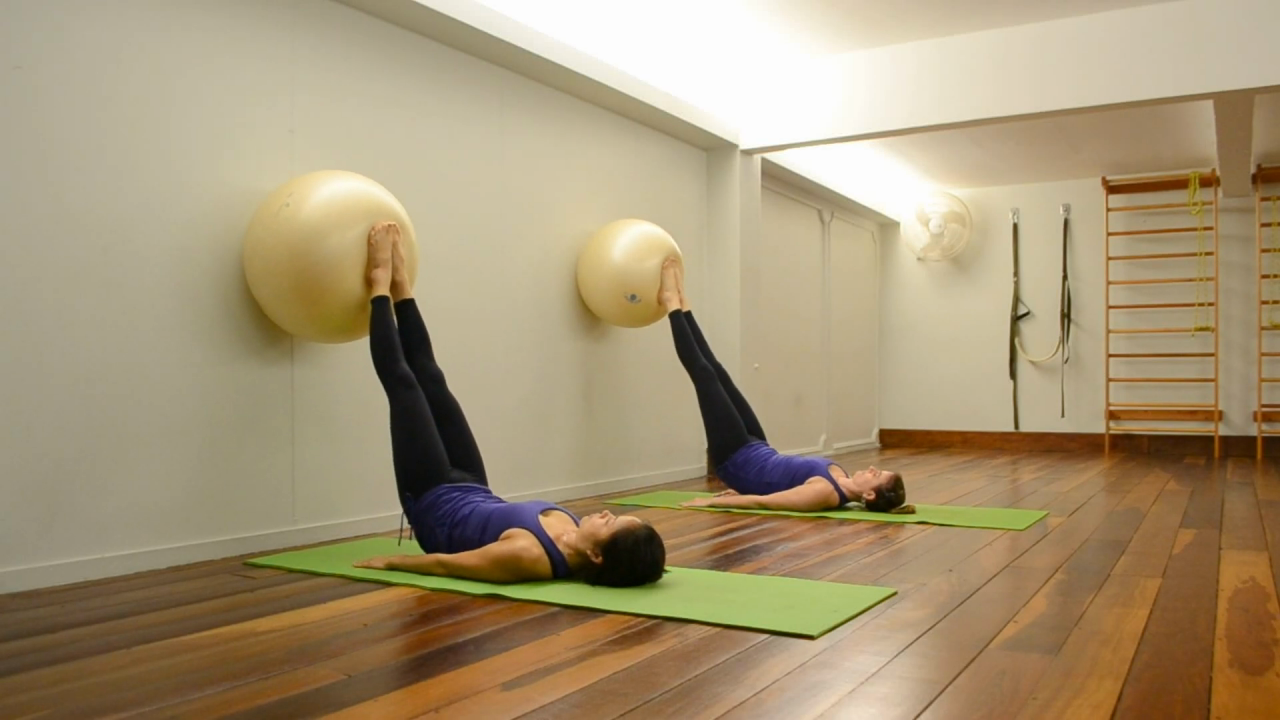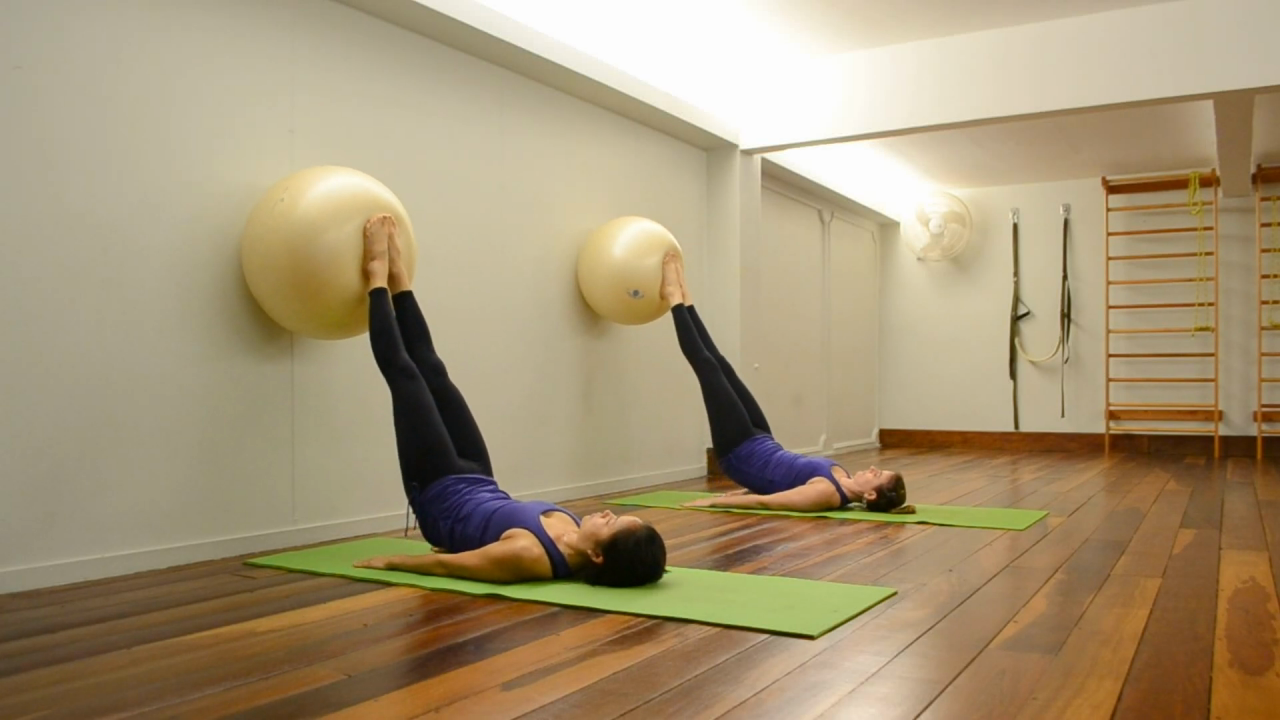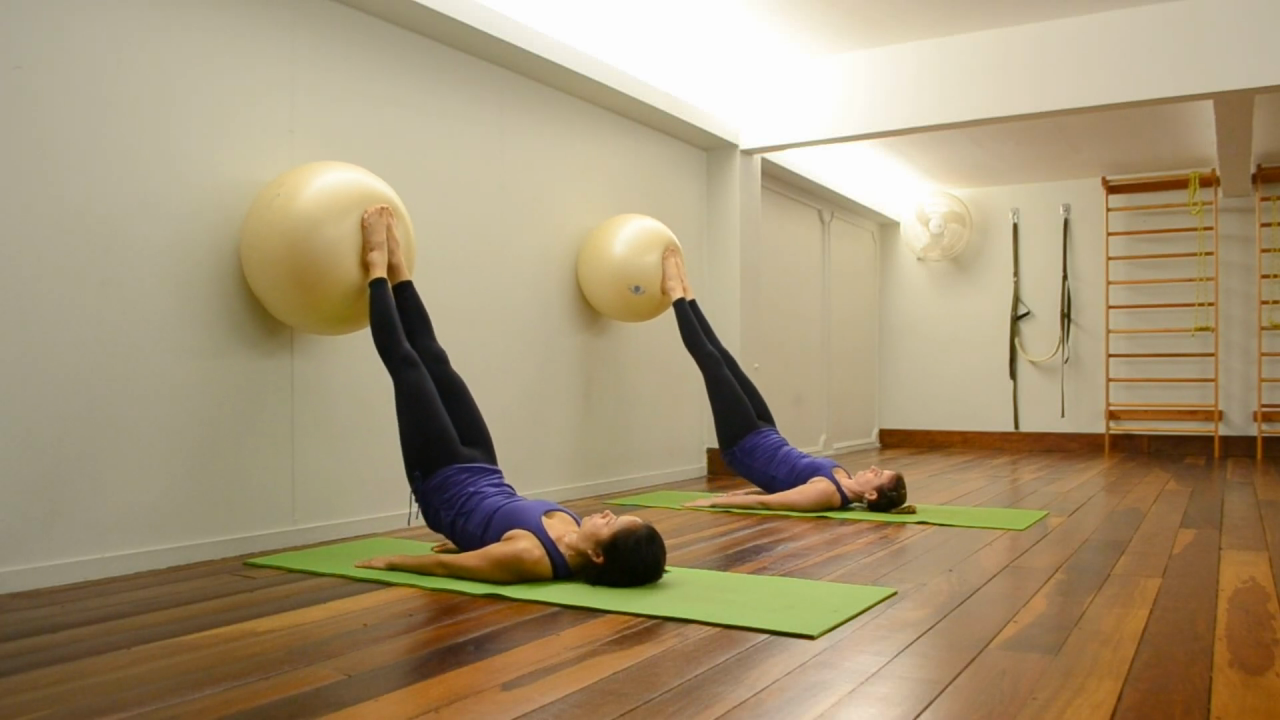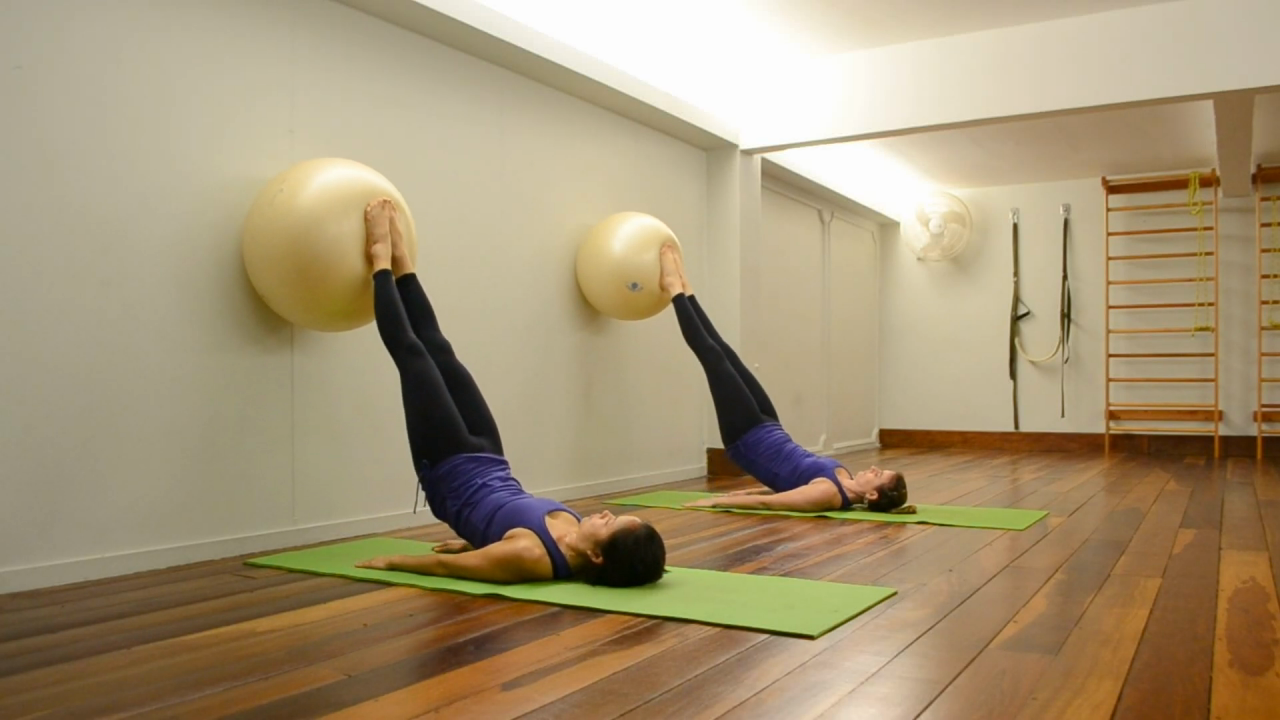
dt=0.7s
person 1, frame 1
left shoulder: (529, 557)
right shoulder: (574, 540)
left elbow: (443, 565)
left hip: (435, 505)
right hip: (471, 497)
left knee: (402, 383)
right knee: (430, 381)
left ankle: (382, 283)
right ankle: (398, 284)
person 1, frame 2
left shoulder: (530, 557)
right shoulder: (574, 539)
left elbow: (443, 565)
left hip: (441, 495)
right hip: (475, 487)
left knee: (404, 373)
right knee: (432, 372)
left ankle: (379, 273)
right ankle: (394, 275)
person 1, frame 3
left shoulder: (530, 559)
right shoulder: (574, 538)
left elbow: (443, 566)
left hip: (445, 484)
right hip: (479, 478)
left knee: (406, 363)
right knee: (433, 361)
left ankle: (378, 265)
right ankle: (393, 265)
person 1, frame 4
left shoulder: (531, 558)
right shoulder: (575, 539)
left elbow: (444, 567)
left hip: (452, 471)
right hip: (484, 466)
left knee: (412, 353)
right knee: (439, 353)
left ankle: (381, 258)
right ankle: (396, 257)
person 2, frame 1
left shoulder: (827, 494)
right shoulder: (840, 479)
left elbow: (762, 503)
left wrist: (710, 501)
left hip: (737, 461)
right hip: (755, 453)
left knee: (704, 373)
right knee: (717, 374)
left ankle: (672, 303)
right ankle: (680, 303)
person 2, frame 2
left shoulder: (828, 494)
right shoulder: (842, 481)
left elbow: (764, 503)
left hip: (741, 453)
right hip: (759, 445)
left knee: (708, 366)
right knee: (721, 366)
left ankle: (675, 297)
right ankle: (683, 299)
person 2, frame 3
left shoulder: (829, 494)
right shoulder: (843, 481)
left elbow: (765, 503)
left hip: (745, 446)
right hip: (763, 439)
left knee: (711, 360)
right knee: (723, 359)
left ankle: (676, 293)
right ankle: (684, 294)
person 2, frame 4
left shoulder: (830, 495)
right shoulder: (844, 482)
left elbow: (766, 503)
left hip: (748, 438)
right hip: (765, 432)
left knee: (712, 355)
right knee: (725, 355)
left ankle: (675, 288)
right ankle: (683, 290)
